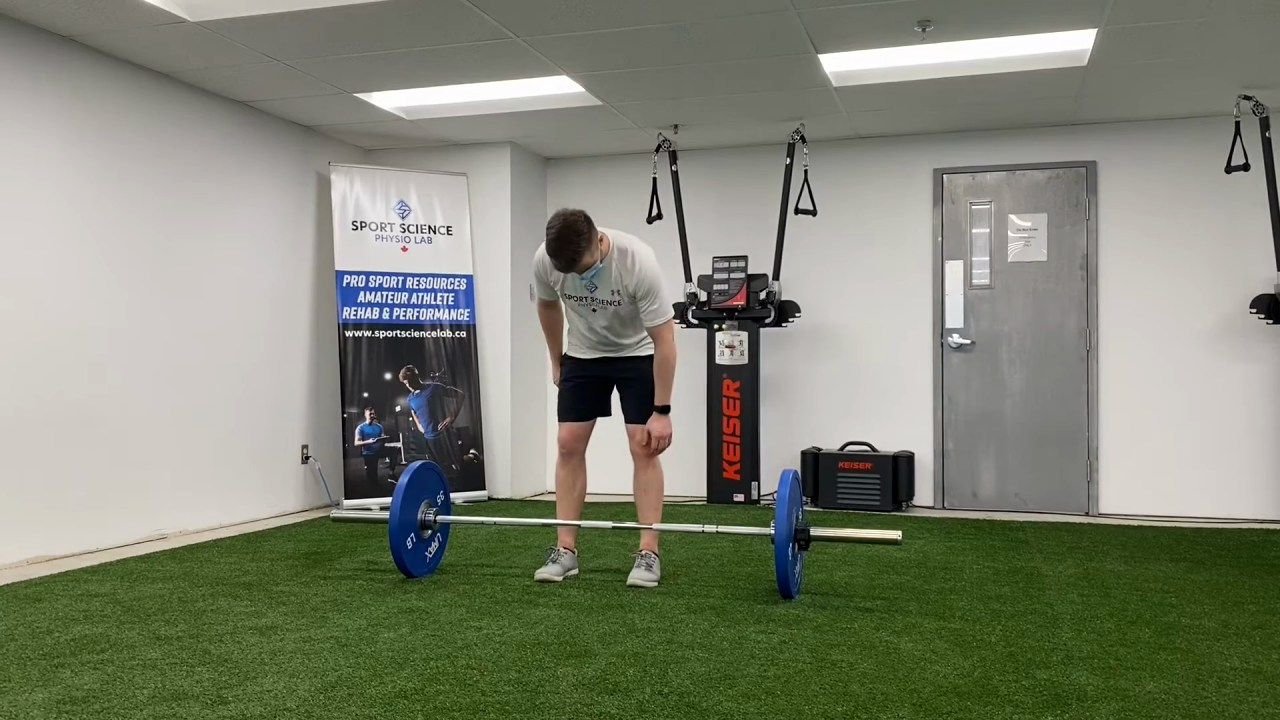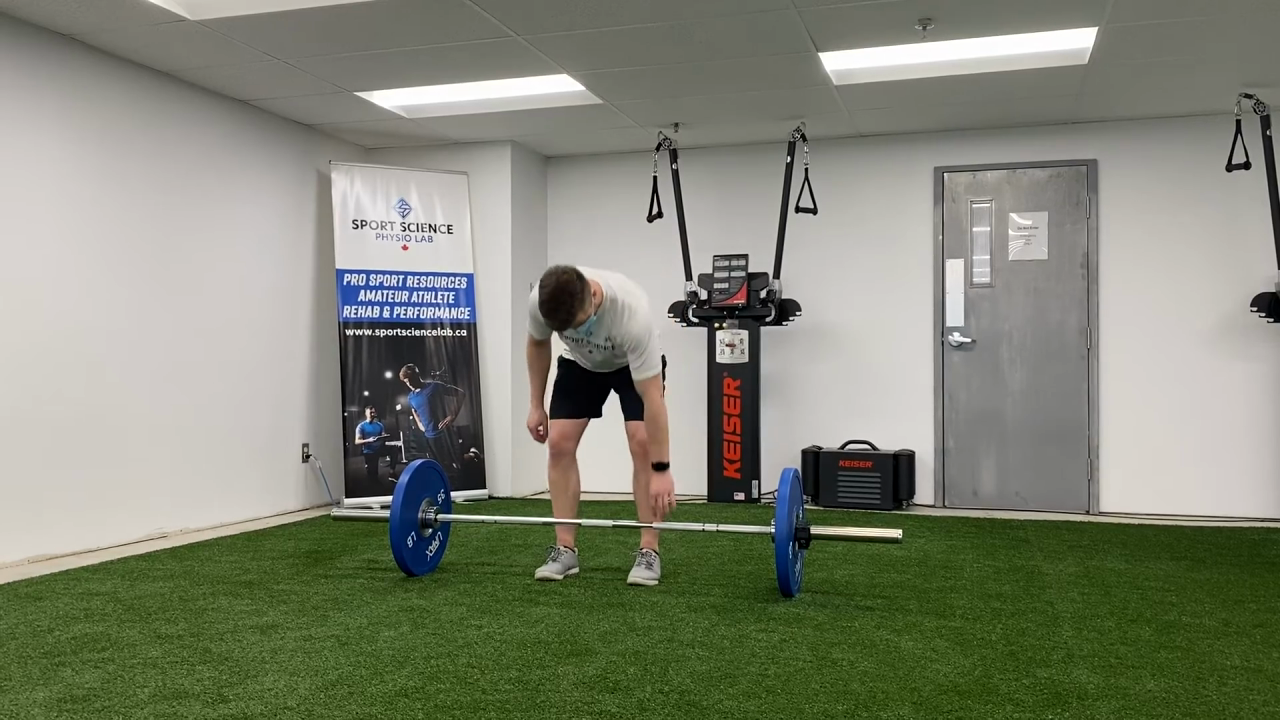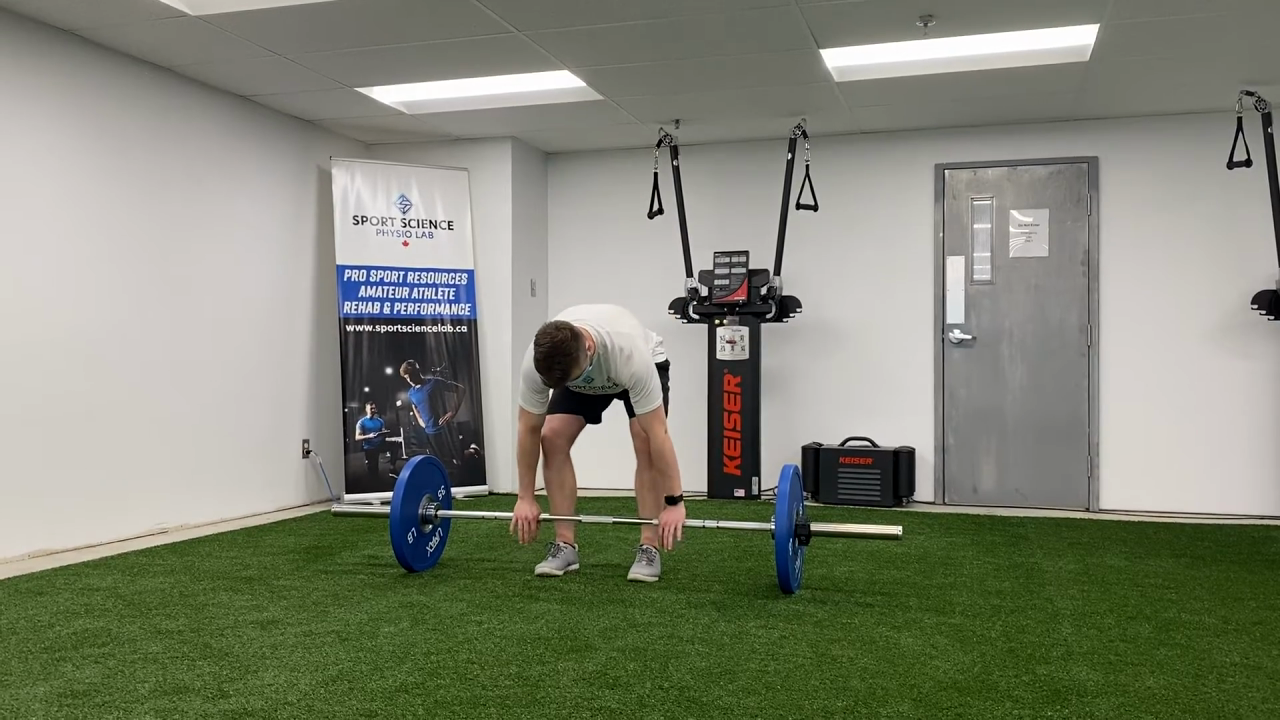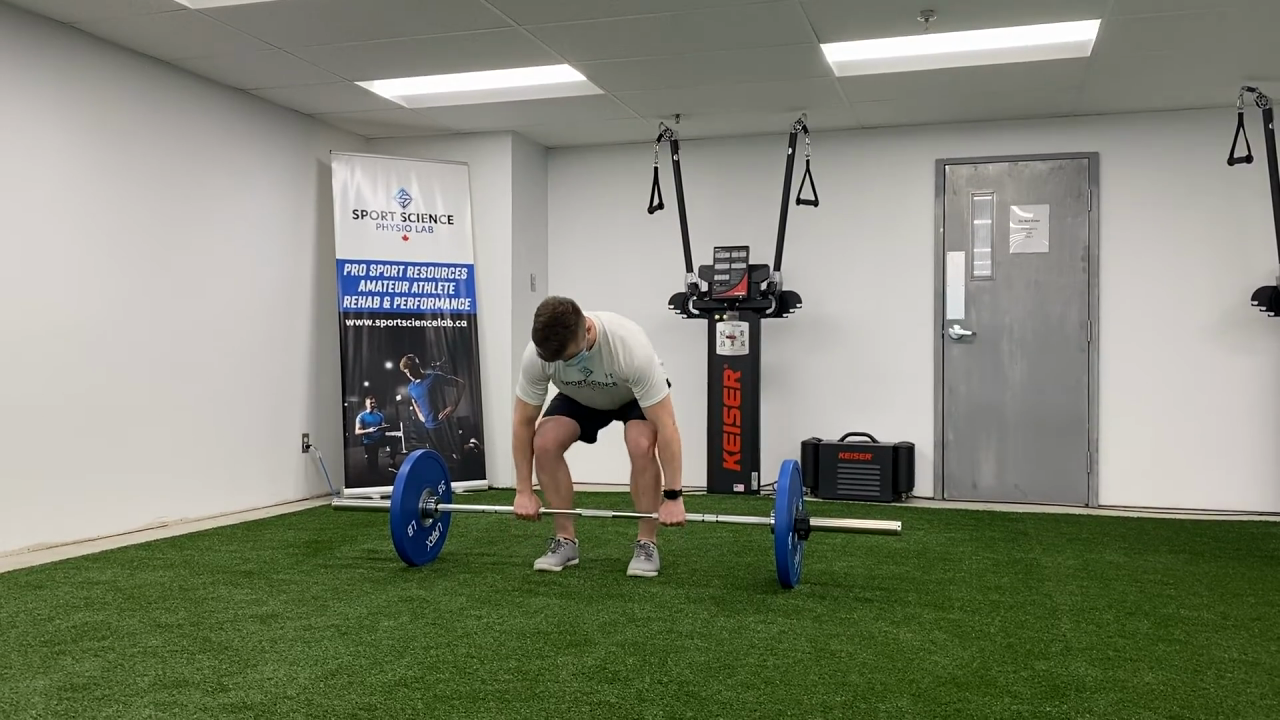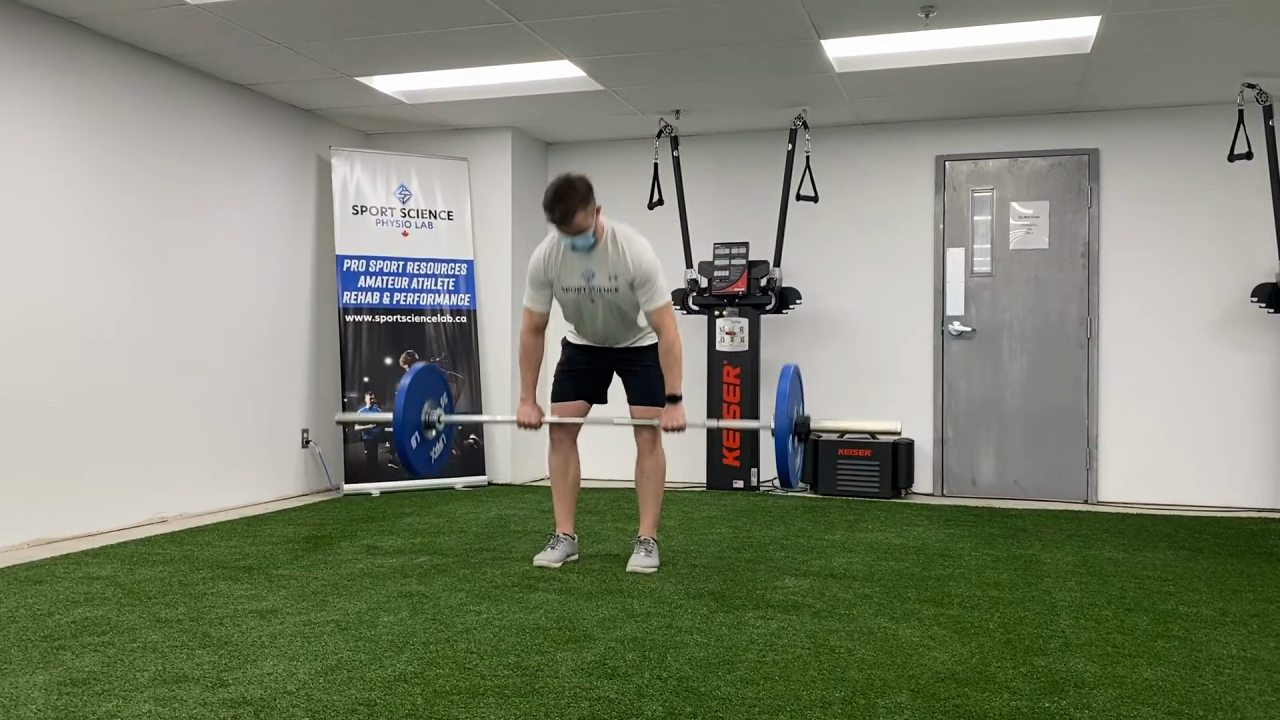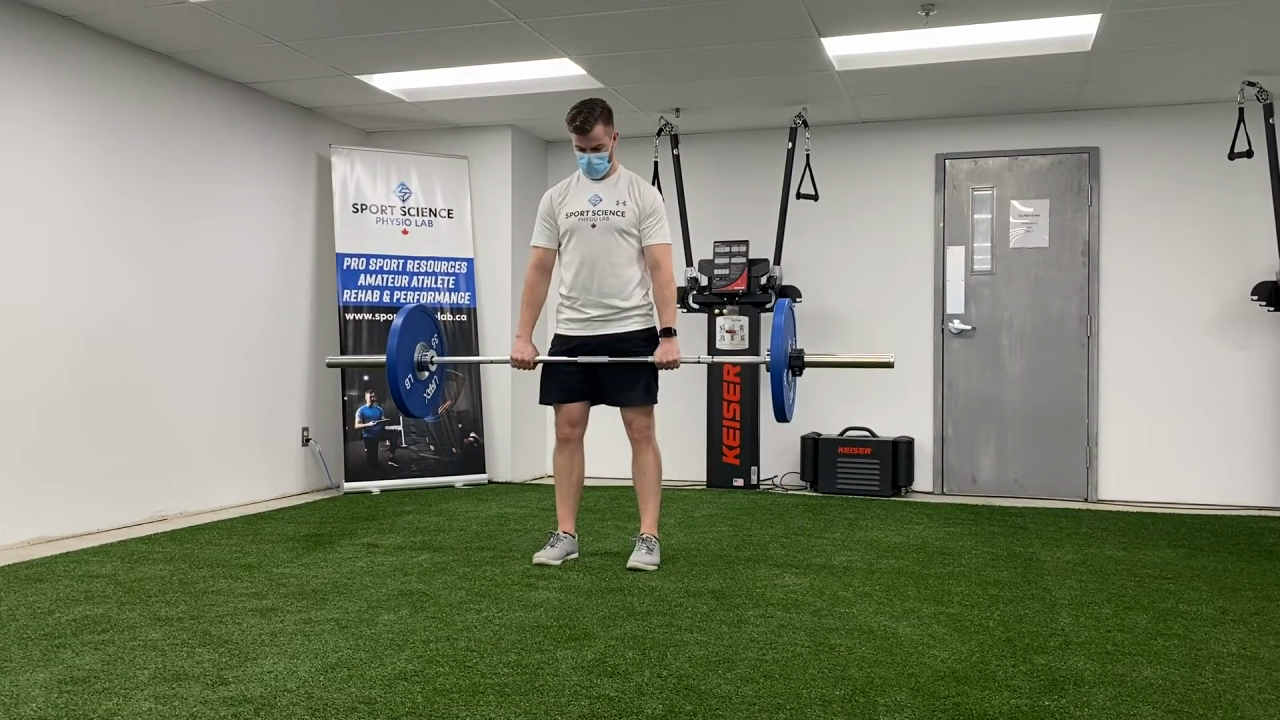
dt=0.7s
person 1, frame 1
left shoulder: (638, 262)
right shoulder: (544, 260)
left elbow: (663, 340)
left wrist: (661, 411)
right wrist: (556, 361)
left hip: (638, 356)
right hip: (583, 356)
left knee: (643, 447)
right knee: (569, 445)
left ankle: (648, 553)
right ankle: (565, 551)
person 1, frame 2
left shoulder: (631, 311)
right shoulder: (540, 301)
left elbow: (651, 398)
right elbow: (537, 344)
left wrist: (662, 470)
right wrist: (536, 405)
left hip: (633, 365)
right hip: (580, 364)
left knee: (642, 442)
right knee: (560, 444)
left ankle: (649, 551)
right ankle: (565, 549)
person 1, frame 3
left shoulder: (630, 354)
right shoulder: (537, 360)
left elbow: (658, 434)
right elbow: (529, 430)
left wrist: (674, 503)
right wrist: (525, 498)
left hip: (648, 362)
right hip: (586, 375)
left knee: (644, 441)
right knee: (552, 438)
left ankle: (649, 548)
right ankle: (565, 545)
person 1, frame 4
left shoulder: (631, 347)
right shoulder: (536, 354)
left elbow: (665, 425)
right elbow: (524, 421)
left wrist: (673, 496)
right wrist: (524, 491)
left hip: (634, 396)
right hip: (581, 397)
left knee: (641, 446)
right knee: (544, 443)
left ankle: (646, 543)
right ankle: (565, 539)
person 1, frame 5
left shoulder: (634, 251)
right shoulder: (545, 258)
left elbow: (666, 331)
right elbow: (533, 330)
left wrist: (673, 401)
right wrist: (527, 398)
left hip: (638, 343)
right hip: (583, 344)
left knee: (646, 432)
right knee: (561, 431)
left ankle: (647, 539)
right ankle: (564, 536)
person 1, frame 6
left shoulder: (642, 194)
right shoulder: (556, 198)
left elbow: (661, 268)
right elbow: (539, 269)
left wrist: (668, 335)
right wrist: (523, 335)
left hip: (631, 333)
right hip: (571, 335)
left knee: (641, 434)
right knee: (567, 433)
left ankle: (648, 537)
right ankle: (565, 534)
